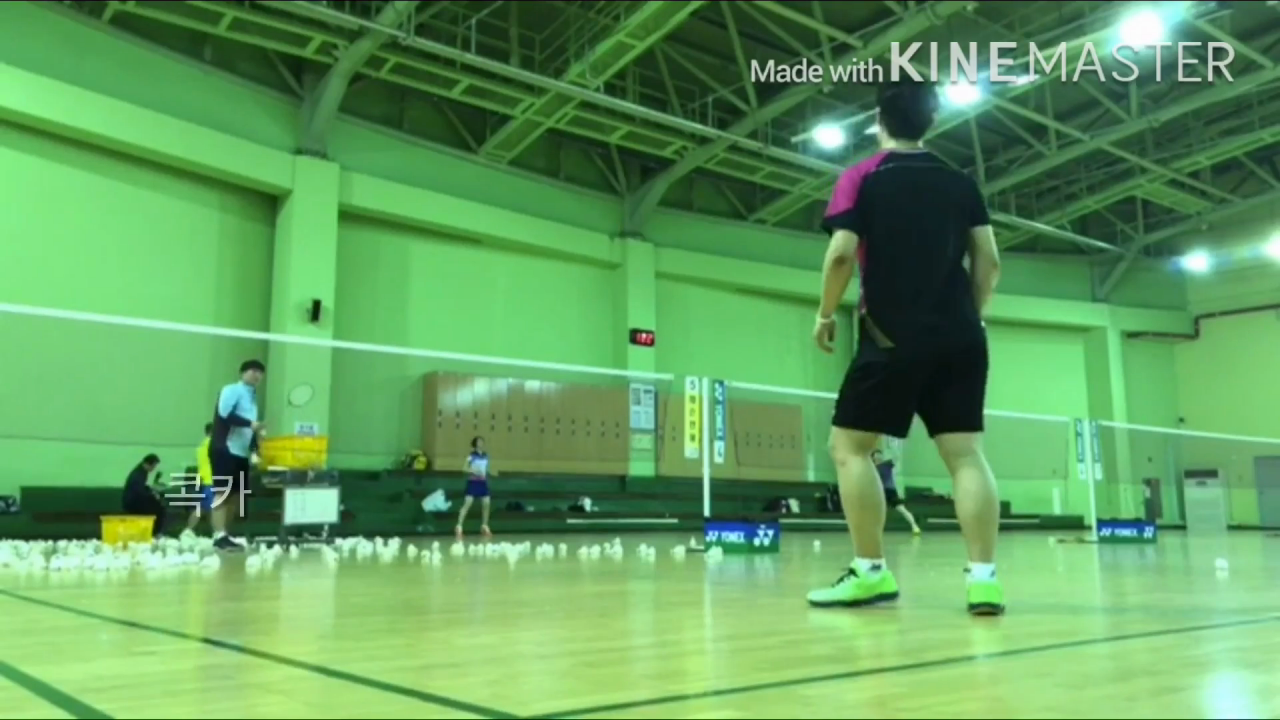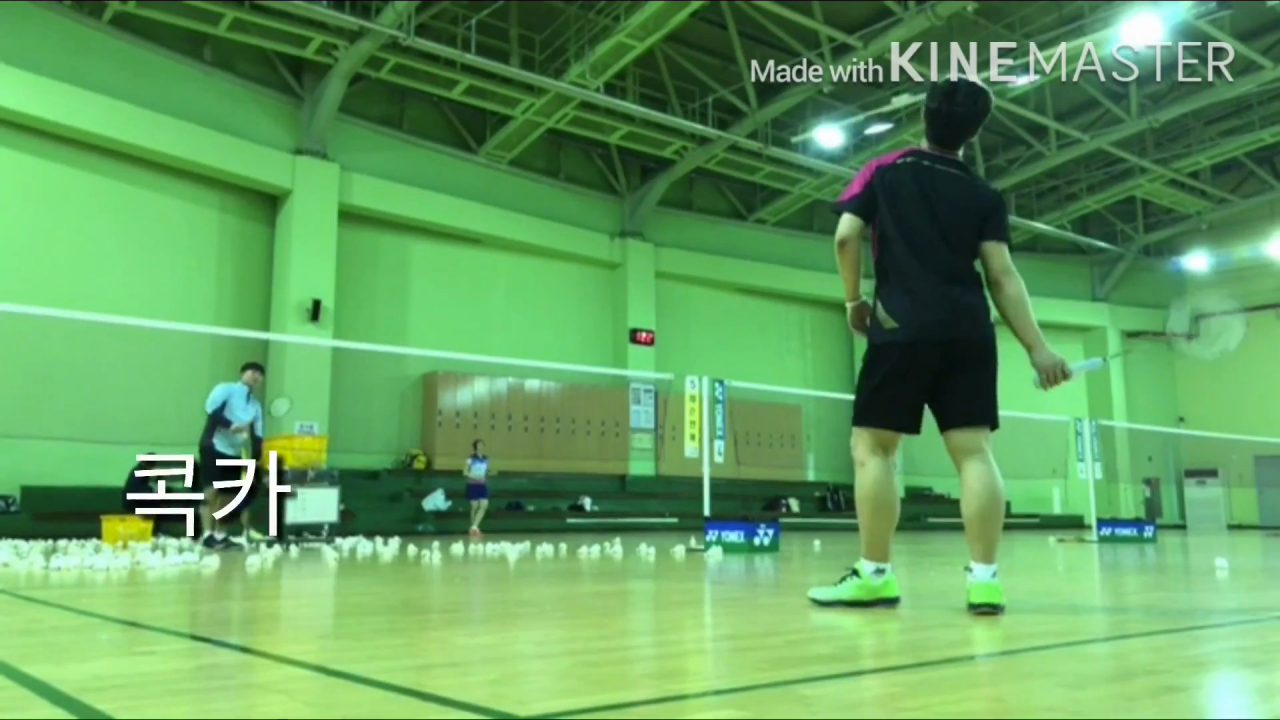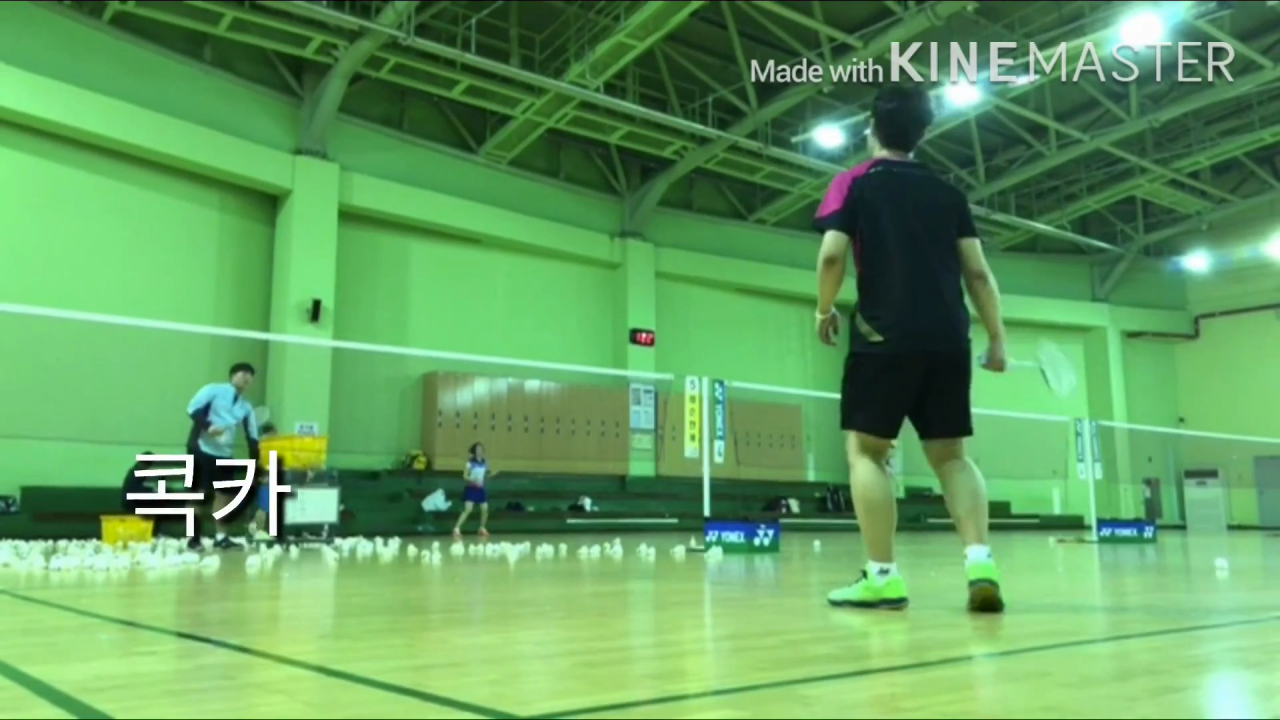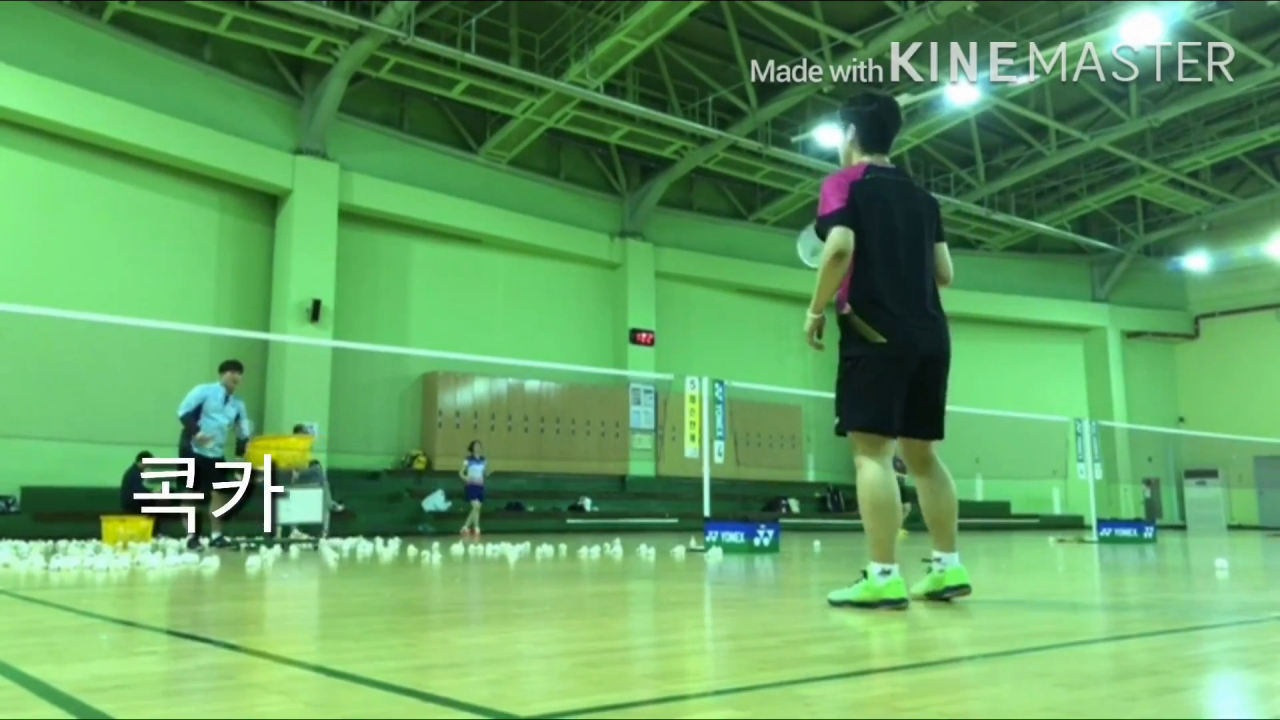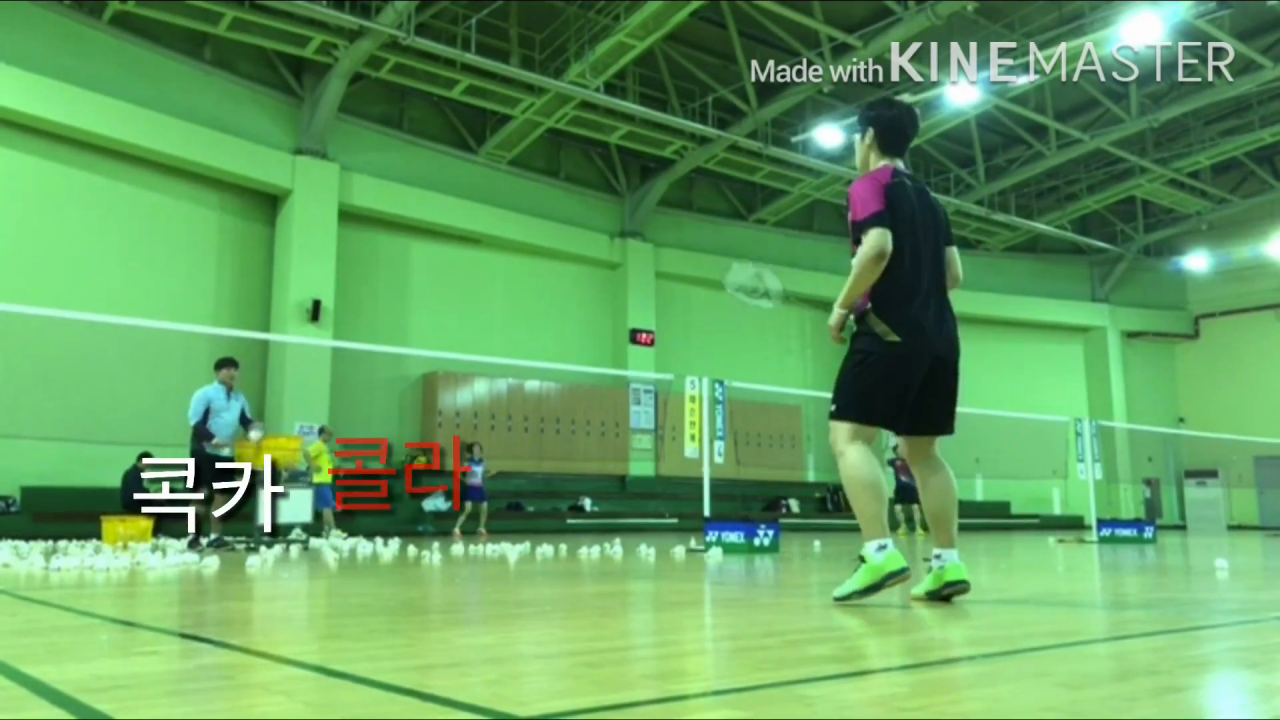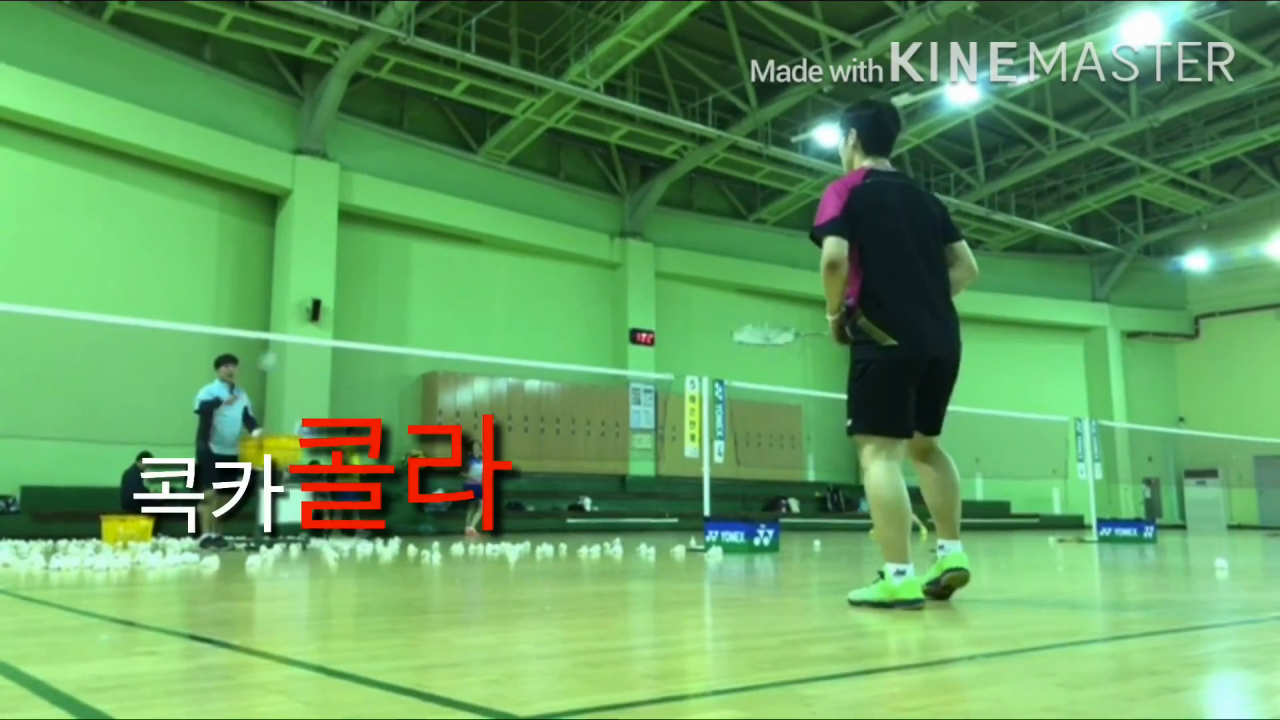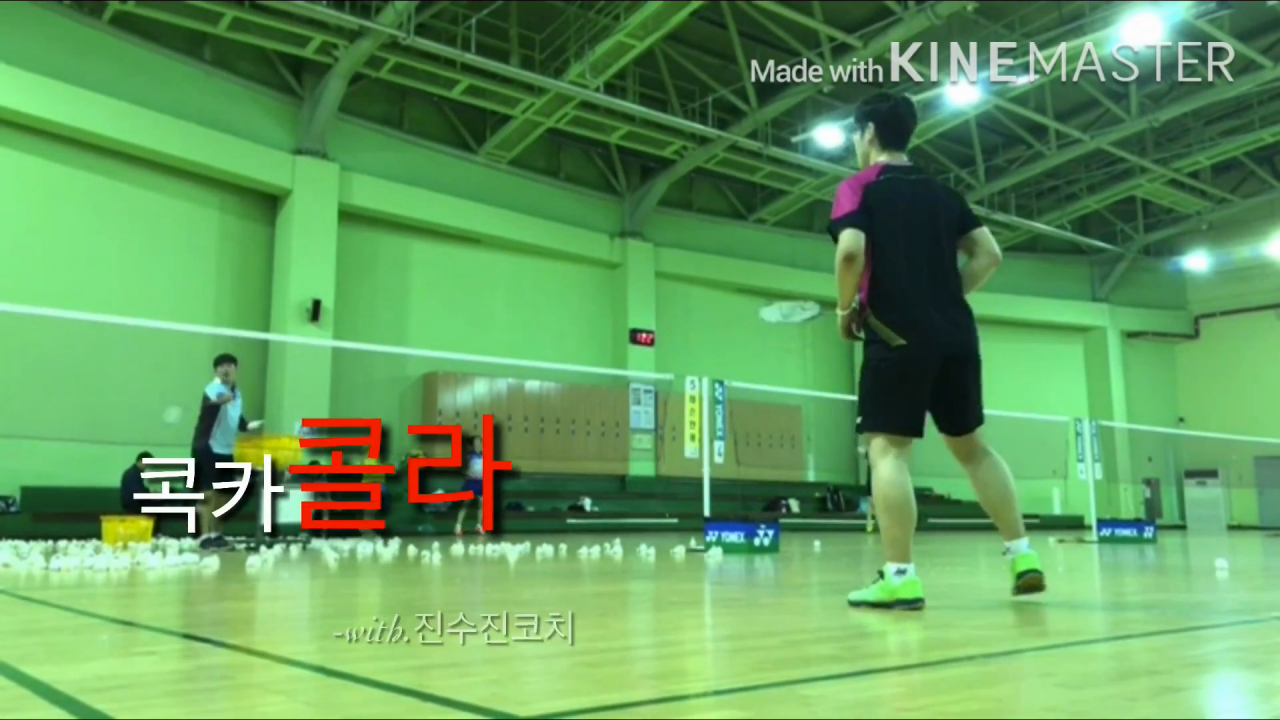
dt=0.4s
person 1, frame 1
left shoulder: (862, 179)
right shoulder: (960, 183)
left elbow: (842, 254)
right elbow: (987, 261)
left wrist: (825, 313)
left hip: (891, 340)
right hip: (958, 339)
left knee: (849, 446)
right knee: (965, 455)
left ankle: (870, 572)
right ankle: (983, 578)
person 1, frame 2
left shoulder: (882, 174)
right shoulder: (984, 196)
left elbow: (845, 238)
right elbow: (1002, 276)
left wrist: (854, 297)
right wrist: (1037, 348)
left hip: (901, 330)
right hip: (968, 334)
left knee: (871, 448)
right knee: (973, 452)
left ankle: (874, 573)
right ankle: (985, 578)
person 1, frame 3
left shoulder: (853, 183)
right shoulder: (948, 193)
left elbow: (832, 254)
right elbow: (978, 273)
left wrist: (824, 310)
right wrist: (995, 338)
left hip: (882, 337)
right hip: (948, 338)
left knee: (866, 450)
right knee: (949, 454)
left ankle: (882, 577)
right ankle: (980, 560)
person 1, frame 4
left shoulder: (844, 184)
right shoulder: (922, 196)
left elbow: (840, 249)
right elbow: (944, 272)
left wrist: (816, 310)
left hip: (874, 337)
right hip: (930, 338)
left knee: (870, 452)
right knee: (921, 455)
left ankle: (883, 577)
right ankle: (948, 567)
person 1, frame 5
left shoulder: (871, 186)
right shoulder: (927, 199)
left elbow: (878, 248)
right elbow: (953, 273)
left wrist: (843, 305)
left hip: (888, 335)
right hip: (940, 338)
left knee: (850, 437)
right knee: (922, 450)
left ankle: (879, 553)
right ankle: (947, 564)
person 1, frame 6
left shoulder: (845, 191)
right shoulder: (924, 197)
left elbow: (835, 258)
right elbow: (966, 267)
left wrist: (835, 312)
left hip: (885, 339)
right hip: (942, 339)
left knee: (879, 452)
right knee: (924, 445)
left ankle: (897, 578)
right ankle: (951, 553)
person 1, frame 7
left shoulder: (858, 187)
right shoulder: (941, 191)
left elbow: (852, 250)
right elbow: (989, 254)
left wrist: (846, 307)
left hip: (898, 340)
right hip: (957, 337)
left knee: (886, 452)
right knee: (973, 449)
left ankle: (899, 577)
right ankle: (1022, 554)
person 2, frame 1
left shoulder: (253, 400)
right shoulder: (231, 390)
right elbow: (225, 413)
left wrist: (253, 450)
right wrist: (250, 423)
left hip: (242, 453)
right hip: (224, 449)
left knee: (235, 495)
right knee: (222, 492)
left ankle: (223, 535)
right ankle: (219, 536)
person 2, frame 2
left shoulder: (255, 405)
right shoulder: (226, 389)
left elbow: (257, 435)
right elbow: (211, 408)
left wrist: (256, 460)
right wrist: (230, 425)
left hip: (235, 453)
right hip: (214, 447)
left knee: (227, 494)
right knee: (210, 491)
left ankle: (220, 535)
right ankle: (207, 535)
person 2, frame 3
left shoulder: (246, 406)
right shoulder: (213, 390)
left elbow: (252, 436)
right elbow: (193, 409)
left wrist: (256, 462)
right wrist: (208, 427)
left hip: (224, 454)
right hip: (201, 449)
left knee: (224, 494)
right knee: (197, 493)
left ankle: (221, 536)
right ankle: (194, 537)
person 2, frame 4
left shoulder: (238, 404)
right shoulder: (203, 391)
left elbow: (243, 432)
right elbow: (183, 412)
left wrist: (241, 454)
right wrist: (196, 432)
left hip: (217, 454)
right hip: (193, 450)
left knee: (219, 494)
left ankle: (216, 536)
right ankle: (192, 537)
person 2, frame 5
left shoulder: (239, 398)
right shoulder: (204, 394)
left elbow: (246, 419)
right elbow: (195, 421)
left wrist: (252, 428)
right wrist: (211, 438)
left hip: (226, 454)
right hip: (205, 451)
left knee: (222, 496)
right knee: (203, 493)
left ankle: (215, 536)
right ankle: (194, 537)
person 2, frame 6
left shoulder: (241, 395)
right shoulder: (209, 391)
left elbow: (248, 417)
right elbow: (200, 407)
left wrist: (254, 429)
right wrist: (222, 402)
left hip: (231, 451)
right hip: (209, 450)
left knee: (221, 495)
right knee: (208, 493)
left ankle: (215, 534)
right ankle: (205, 536)
person 2, frame 7
left shoulder: (236, 393)
right shoulder: (214, 389)
right elbow: (216, 400)
left wrist: (248, 425)
right wrist: (221, 399)
left hip: (227, 451)
right hip: (207, 449)
left knee: (223, 493)
right knee: (207, 493)
left ankle: (216, 534)
right ankle: (205, 536)
